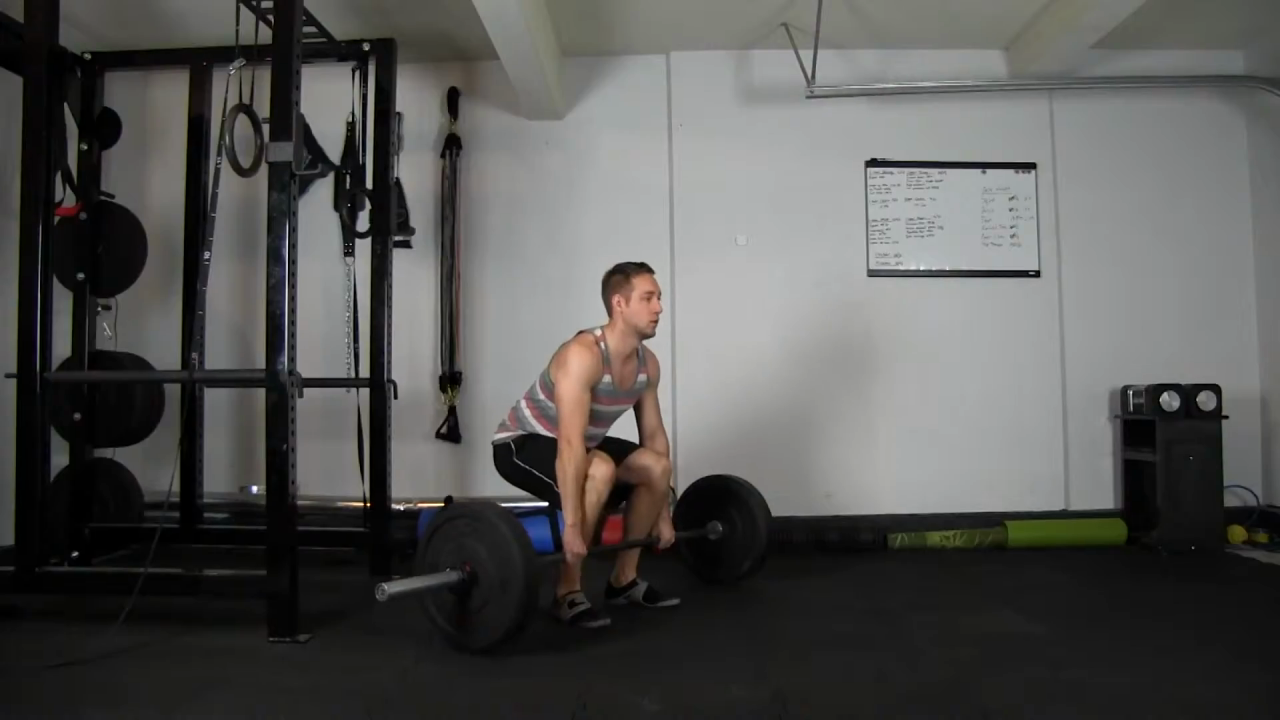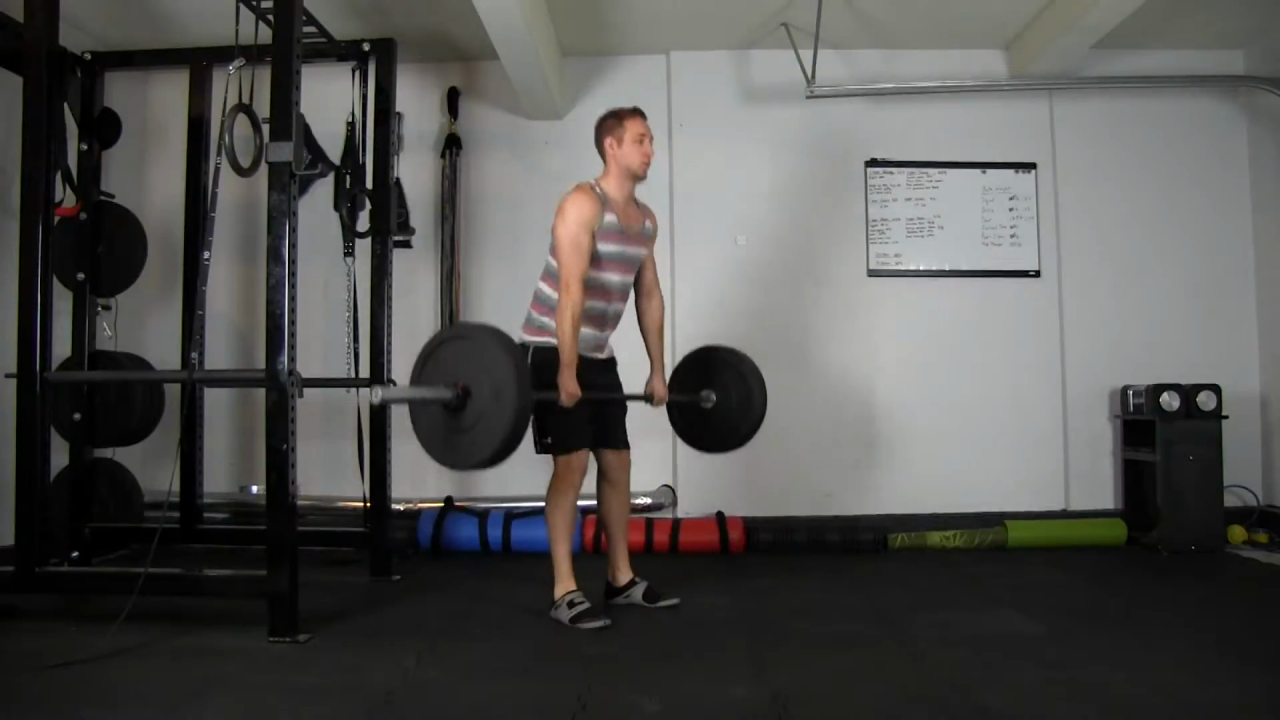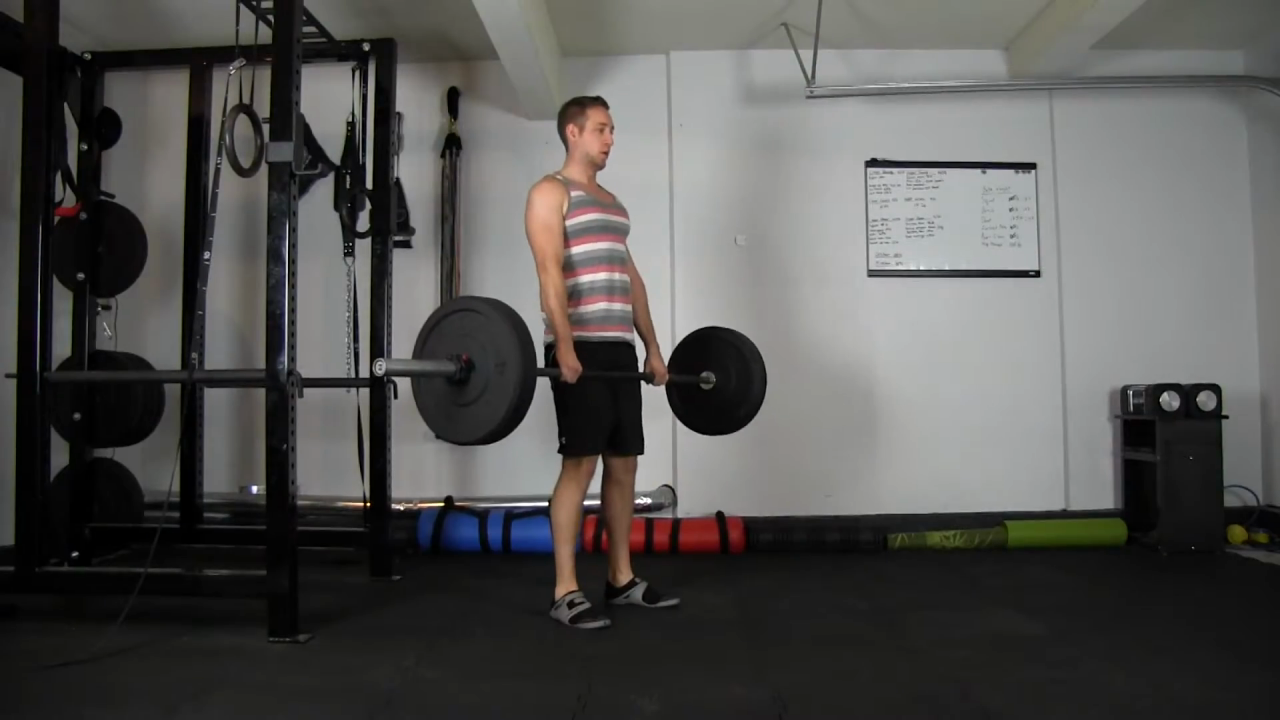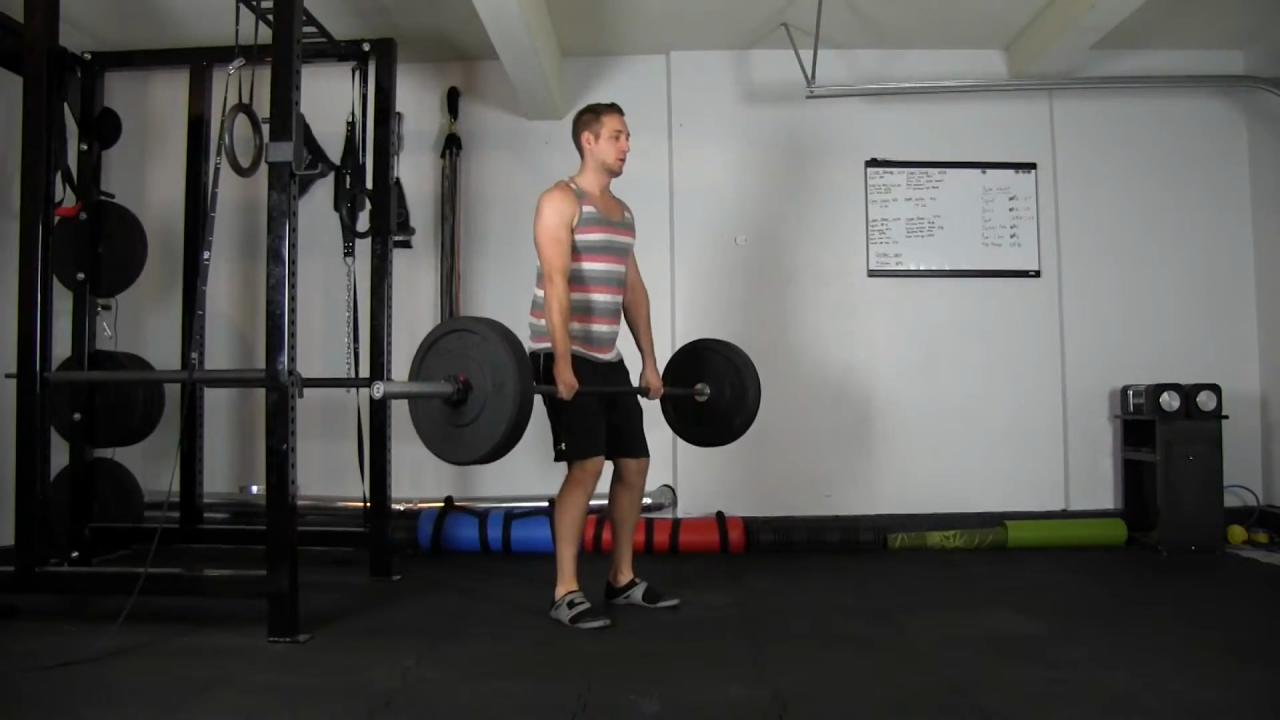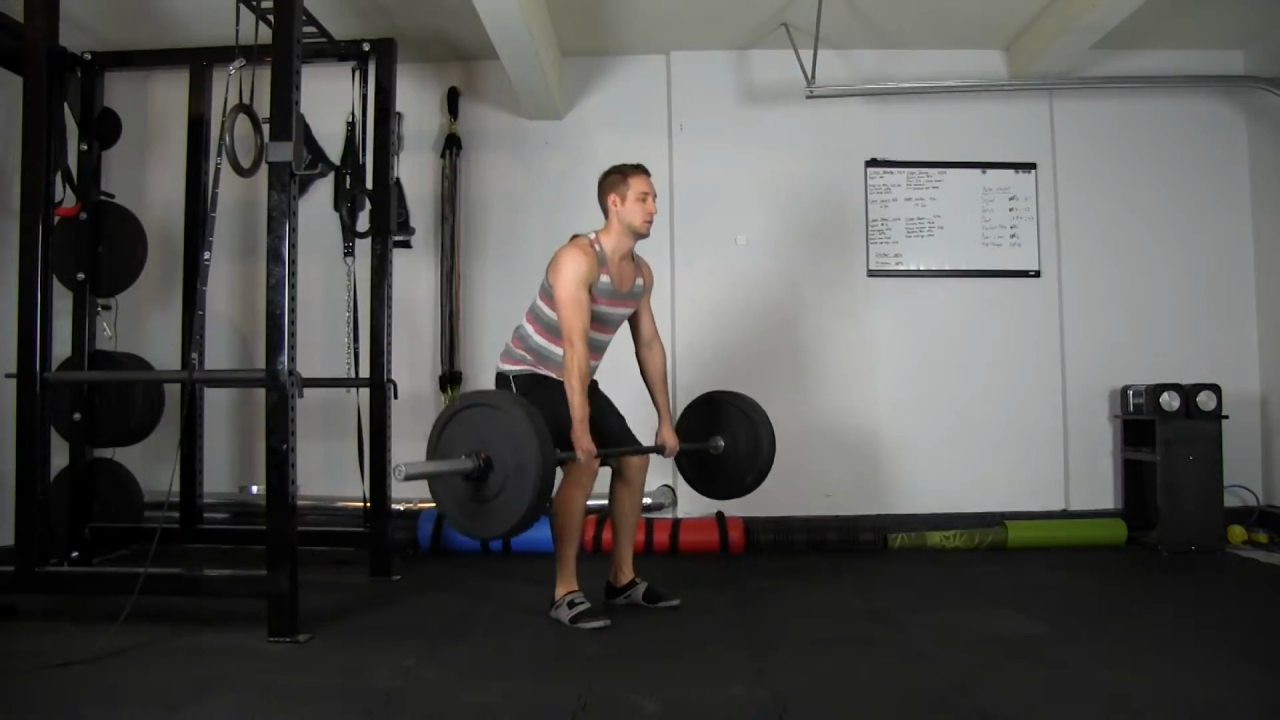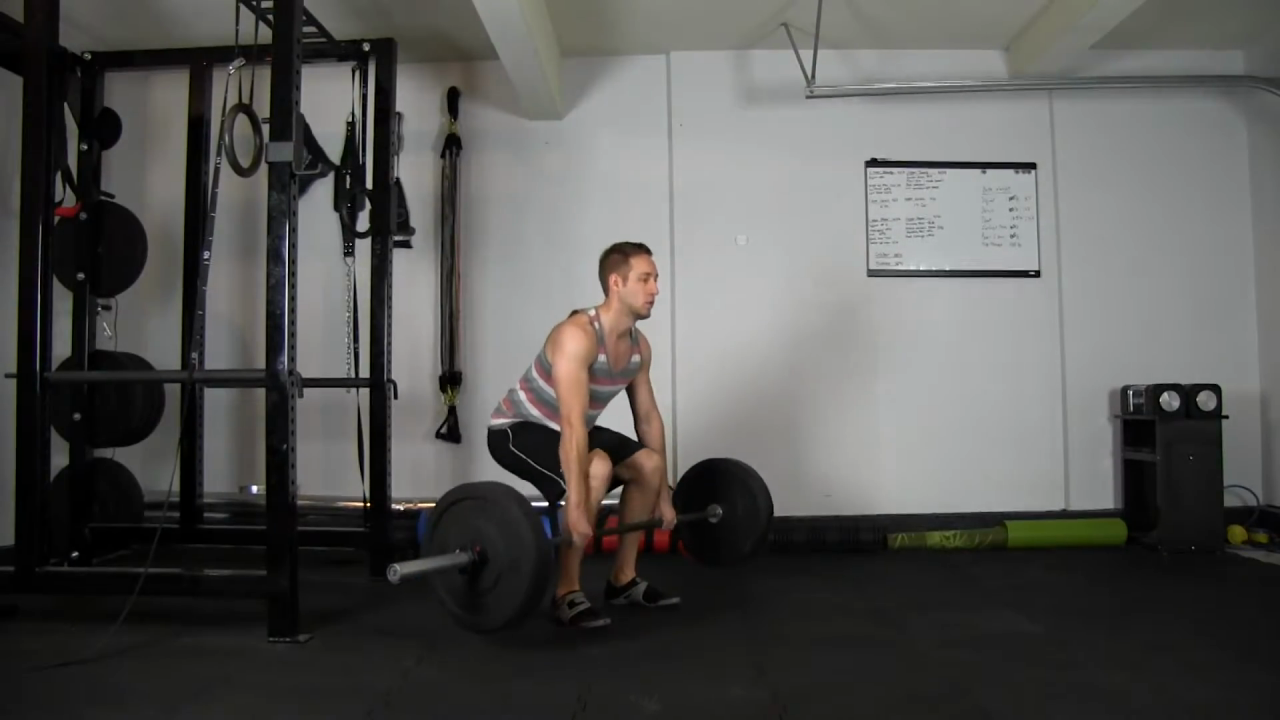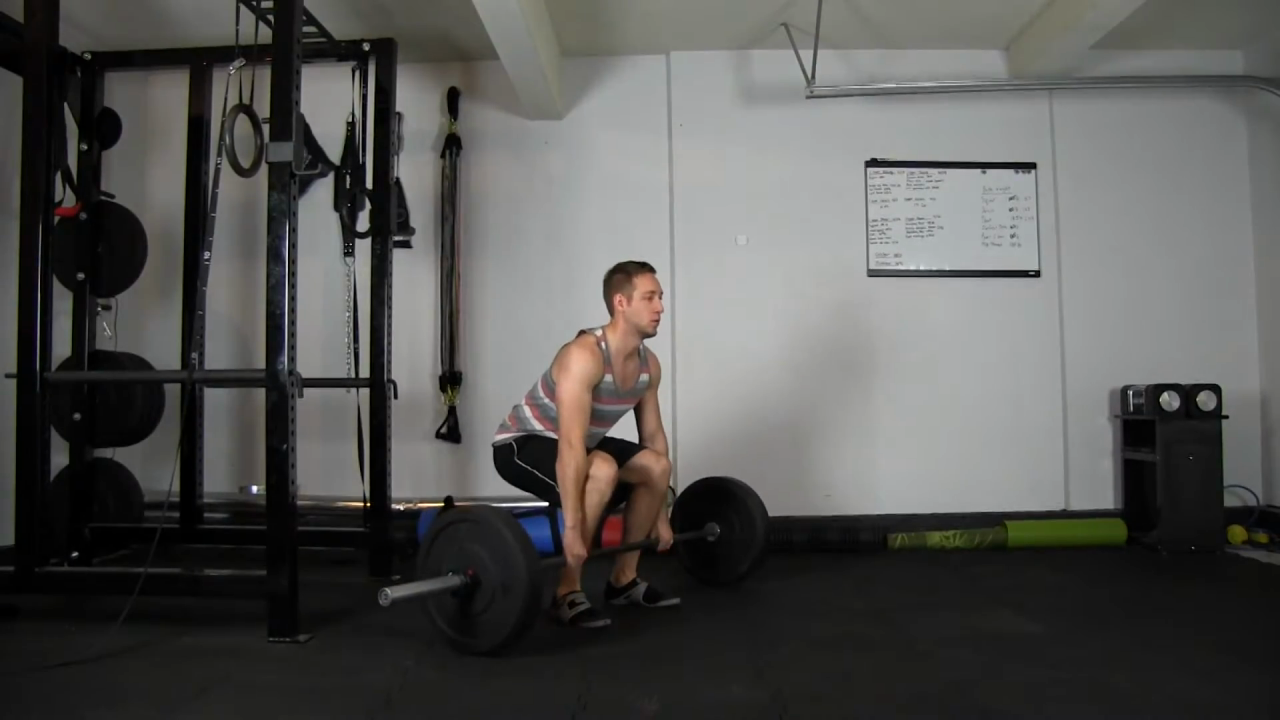
dt=0.7s
person 1, frame 1
left shoulder: (647, 364)
right shoulder: (583, 355)
left elbow: (654, 436)
right elbow: (569, 447)
left wrist: (663, 515)
right wrist: (572, 527)
left hip: (579, 442)
right hip: (522, 442)
left knee: (656, 468)
right knee: (599, 470)
left ankle: (624, 579)
right ankle: (568, 592)
person 1, frame 2
left shoulder: (645, 218)
right shoulder: (583, 203)
left elbow: (649, 297)
right elbow: (570, 291)
left wrist: (658, 370)
right wrist: (565, 371)
left hip: (596, 353)
right hip: (548, 348)
left knee: (616, 462)
right knee: (572, 462)
left ankle: (622, 579)
right ankle: (564, 593)
person 1, frame 3
left shoulder: (611, 201)
right shoulder: (551, 193)
right elbow: (550, 274)
left wrist: (652, 347)
right wrist: (565, 346)
left hip: (620, 348)
right hip: (581, 348)
left knee: (623, 462)
right knee: (580, 464)
left ankle: (622, 578)
right ankle: (566, 592)
person 1, frame 4
left shoulder: (622, 211)
right shoulder: (561, 200)
left elbow: (634, 289)
right elbow: (556, 284)
left wrist: (649, 362)
right wrist: (562, 361)
left hip: (607, 359)
right hip: (565, 357)
left knee: (633, 463)
right knee: (586, 465)
left ankle: (622, 579)
right ankle: (565, 592)
person 1, frame 5
left shoulder: (641, 271)
right shoulder: (579, 258)
left elbow: (649, 345)
right elbow: (574, 343)
left wrist: (665, 420)
right wrist: (579, 423)
left hip: (573, 379)
right hip: (526, 375)
left knee: (633, 460)
right knee: (582, 461)
left ankle: (622, 579)
right ankle: (566, 593)
person 1, frame 6
left shoulder: (639, 345)
right shoulder: (577, 335)
left elbow: (648, 417)
right elbow: (572, 425)
left wrist: (664, 495)
right wrist: (575, 506)
left hip: (563, 429)
right hip: (516, 428)
left knee: (648, 465)
right knee: (596, 468)
left ankle: (623, 579)
right ankle: (567, 592)
person 1, frame 7
left shoulder: (648, 364)
right shoulder: (584, 356)
left elbow: (653, 436)
right elbow: (570, 448)
left wrist: (661, 516)
right wrist: (572, 529)
right hip: (522, 444)
left knee: (657, 467)
right knee: (602, 471)
left ankle: (624, 580)
right ankle: (568, 593)
